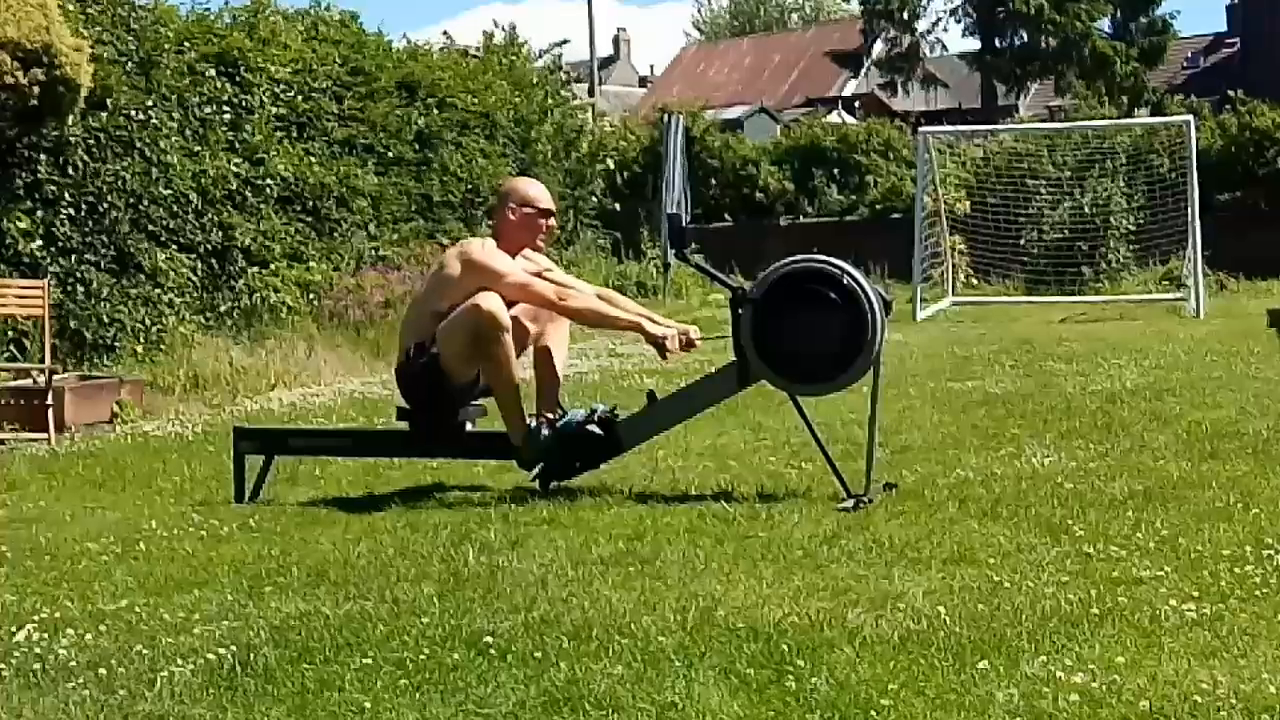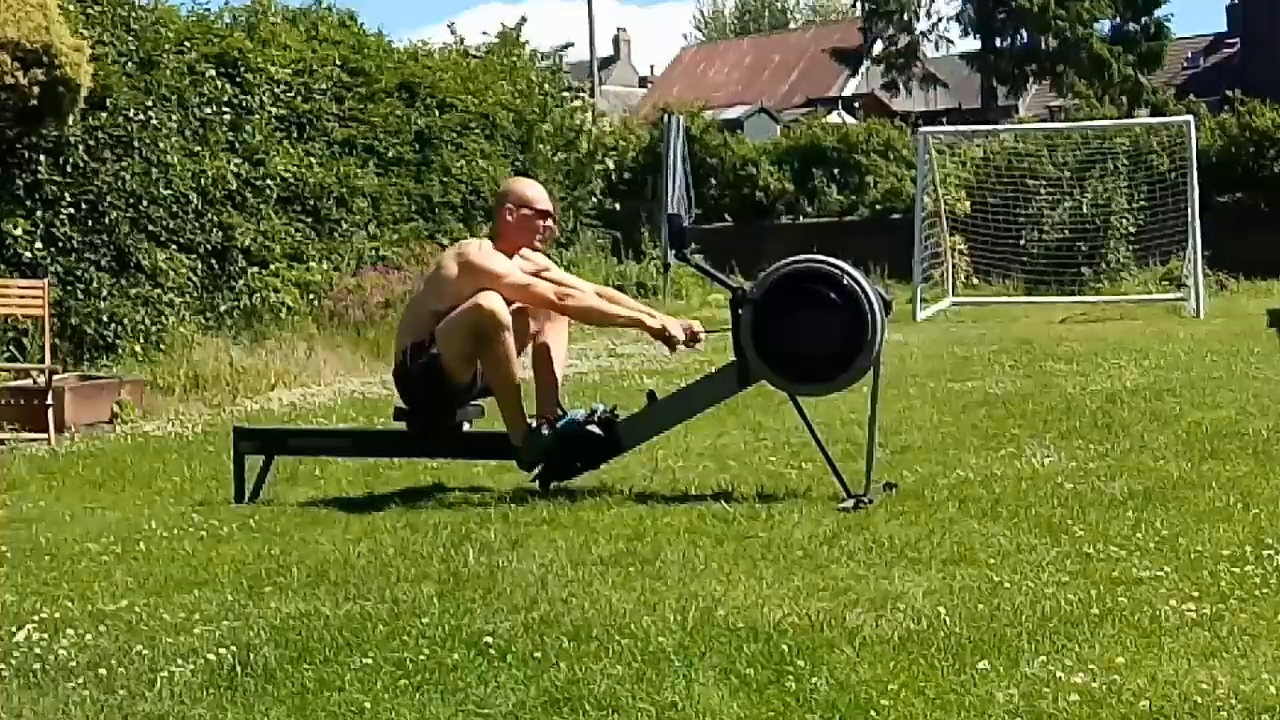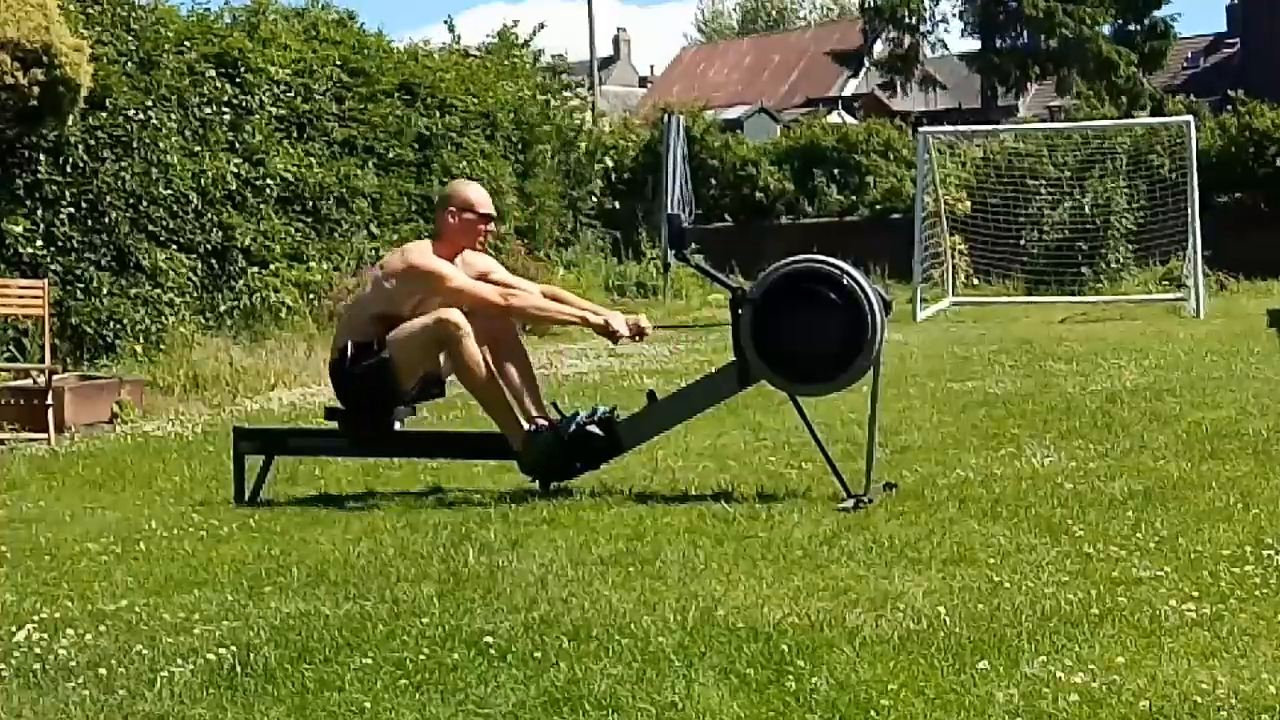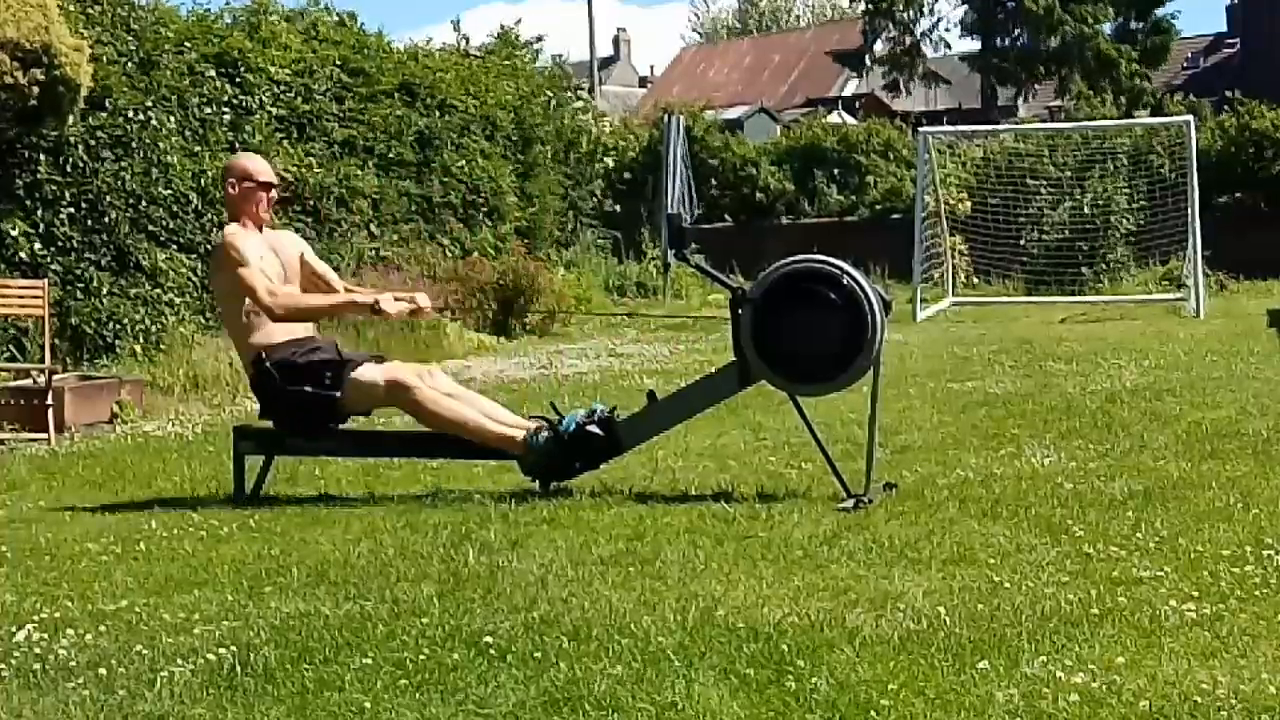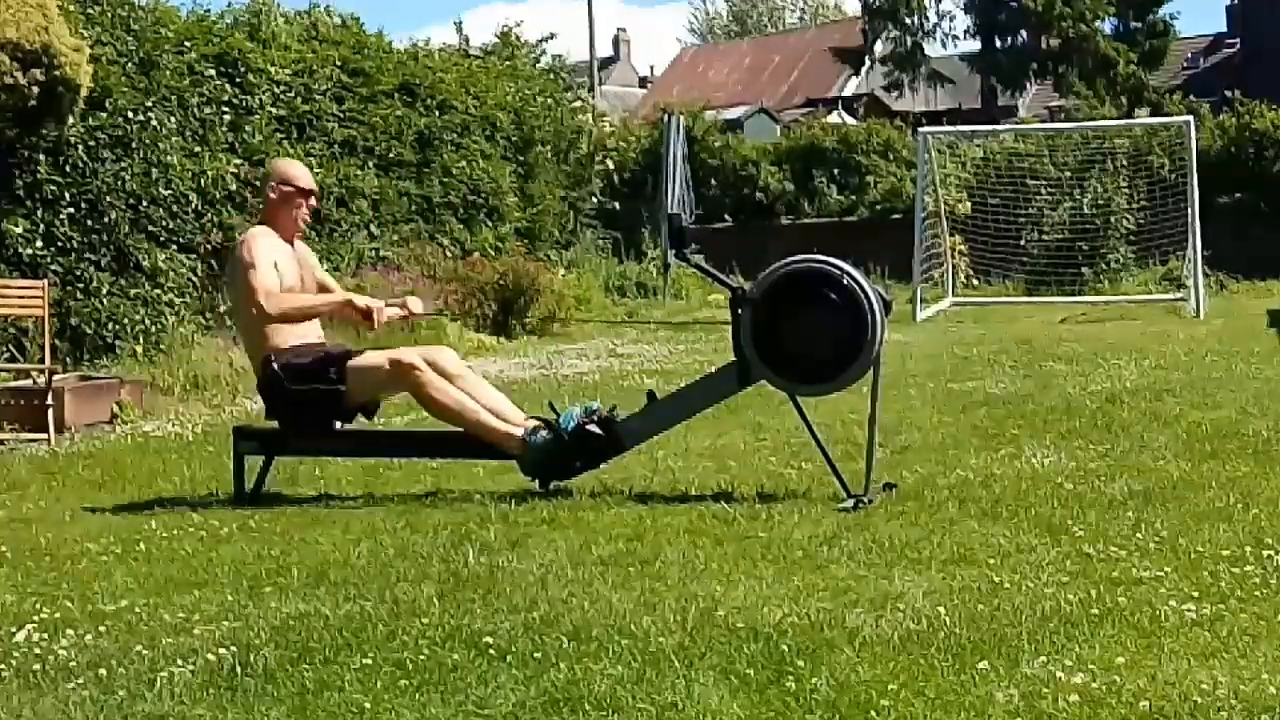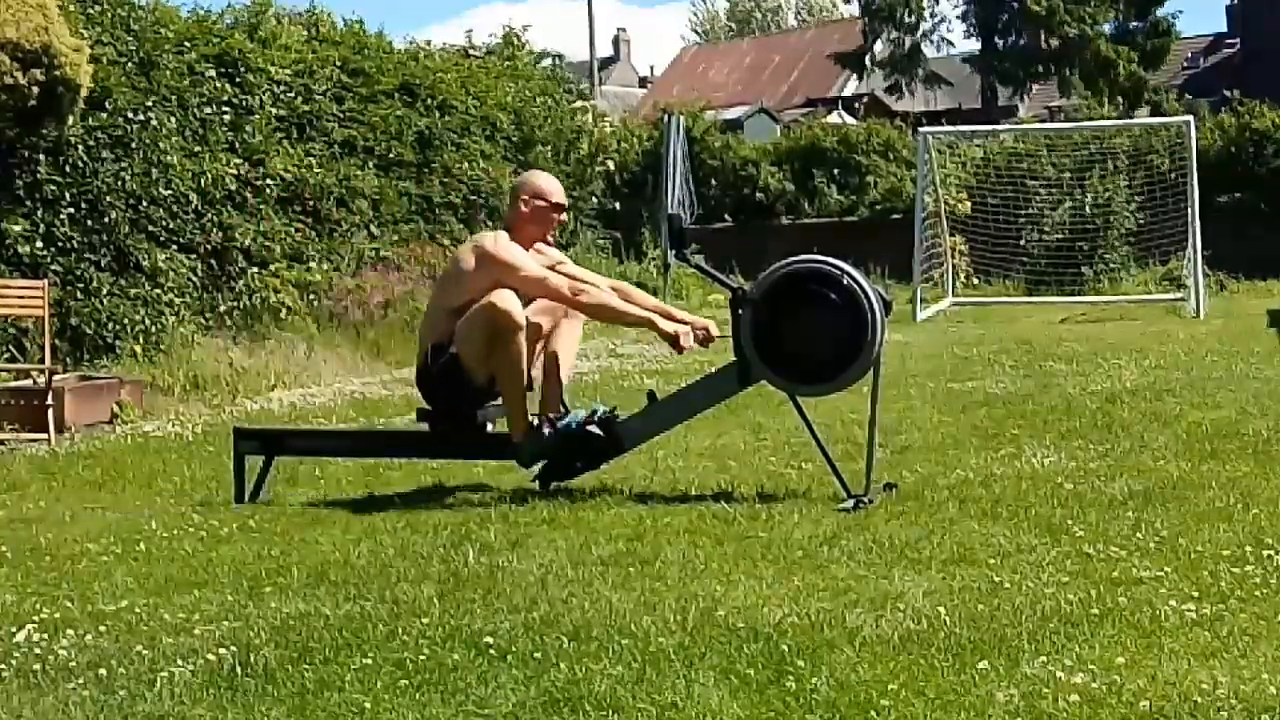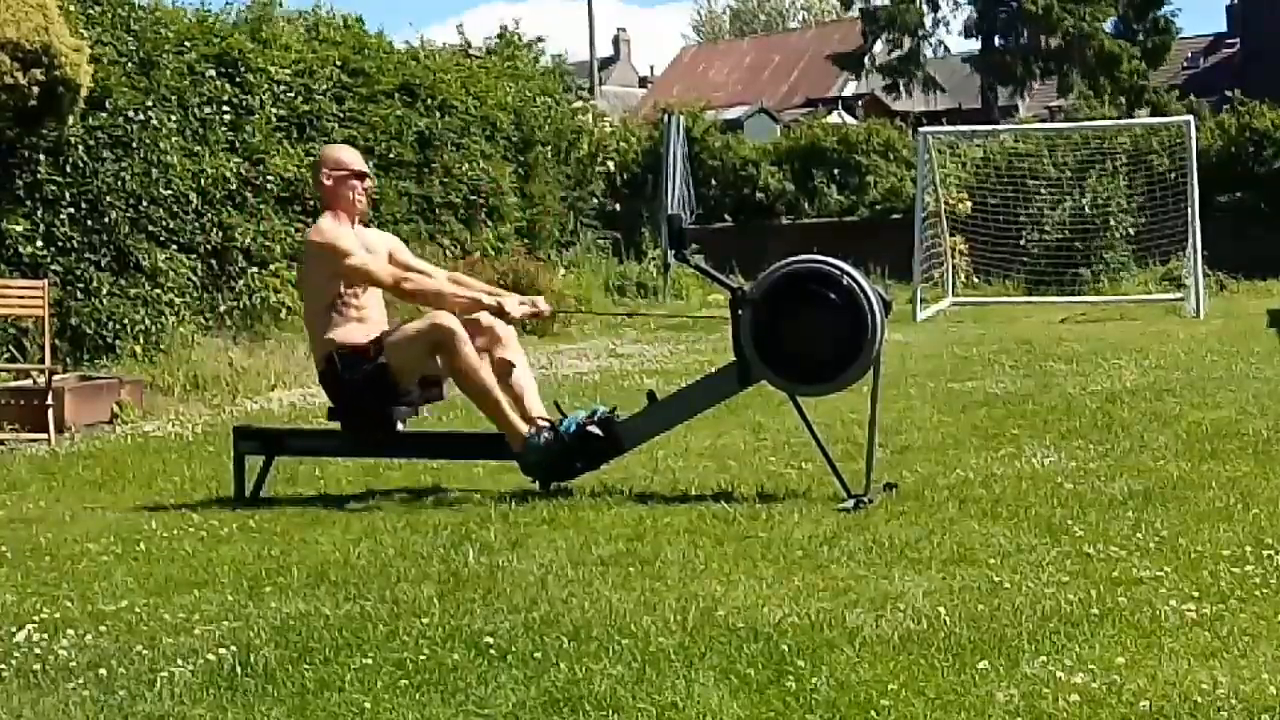
dt=0.7s
person 1, frame 1
left shoulder: (528, 261)
right shoulder: (478, 256)
left elbow: (596, 295)
right elbow: (563, 299)
left wrist: (666, 324)
right wrist: (642, 327)
left hip: (461, 375)
right hip: (423, 377)
left knee: (550, 311)
right knee: (488, 306)
left ankle: (546, 422)
right ankle: (524, 441)
person 1, frame 2
left shoulder: (526, 261)
right shoulder: (476, 258)
left elbow: (596, 292)
right elbow: (564, 298)
left wrist: (665, 319)
right wrist: (644, 322)
left hip: (460, 375)
right hip: (422, 378)
left knee: (549, 311)
right knee: (489, 305)
left ankle: (546, 425)
right ankle: (525, 440)
person 1, frame 3
left shoulder: (470, 262)
right shoulder: (420, 262)
left elbow: (541, 292)
right elbow: (506, 300)
left wrist: (611, 315)
right wrist: (589, 319)
left hip: (401, 372)
right hip: (359, 375)
left knee: (496, 321)
right knee: (450, 322)
left ankle: (540, 424)
right ankle: (524, 441)
person 1, frame 4
left shoulder: (286, 241)
right shoulder: (235, 242)
left elbow: (342, 291)
right elbow: (277, 307)
left wrist: (398, 298)
right wrist: (372, 302)
left hip: (316, 357)
right hip: (282, 373)
left knee: (431, 375)
right knee: (401, 385)
left ankle: (538, 431)
right ankle: (527, 445)
person 1, frame 5
left shoulder: (300, 251)
right shoulder: (257, 242)
left elbow: (342, 305)
right elbow: (269, 308)
left wrist: (393, 306)
right wrist: (352, 300)
left hip: (320, 365)
right hip: (290, 378)
left knee: (440, 358)
right knee: (406, 364)
left ankle: (536, 430)
right ankle: (523, 444)
person 1, frame 6
left shoulder: (541, 256)
right shoulder: (493, 250)
left elbow: (611, 288)
right elbow: (576, 294)
left wrist: (682, 317)
right wrist: (654, 321)
left hip: (484, 372)
right hip: (444, 376)
left knee: (568, 308)
right knee: (503, 303)
left ankle: (549, 420)
right ankle: (522, 435)
person 1, frame 7
left shoulder: (376, 239)
right shoulder: (324, 238)
left elbow: (441, 277)
right elbow: (401, 286)
left wrist: (505, 297)
right wrist: (485, 300)
left hip: (387, 364)
right hip: (350, 376)
left knee: (491, 327)
right knee: (444, 325)
left ankle: (541, 427)
right ankle: (525, 443)
